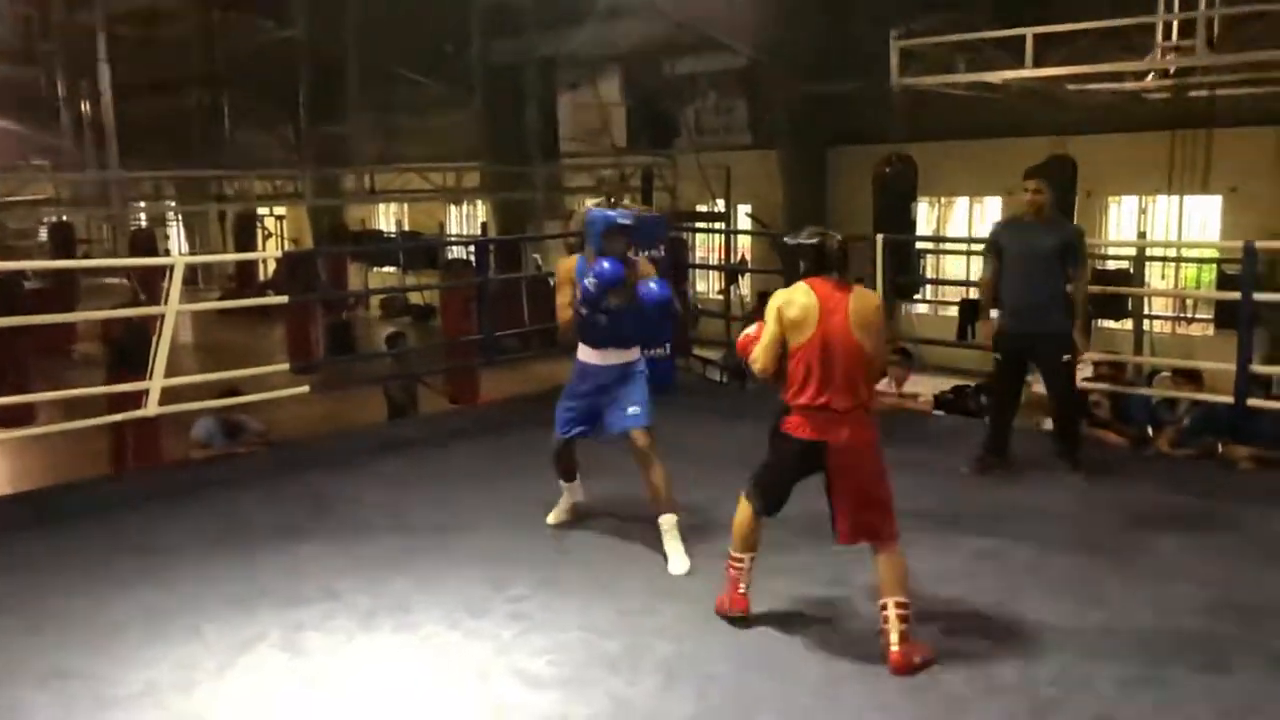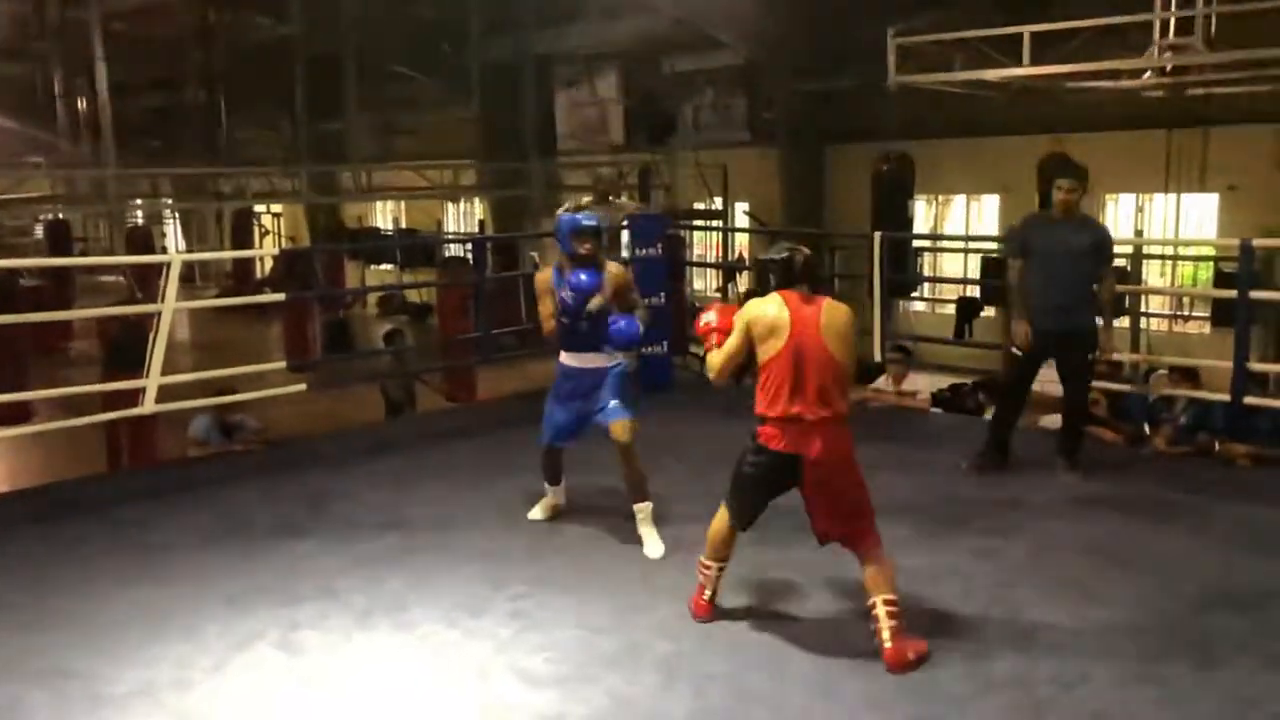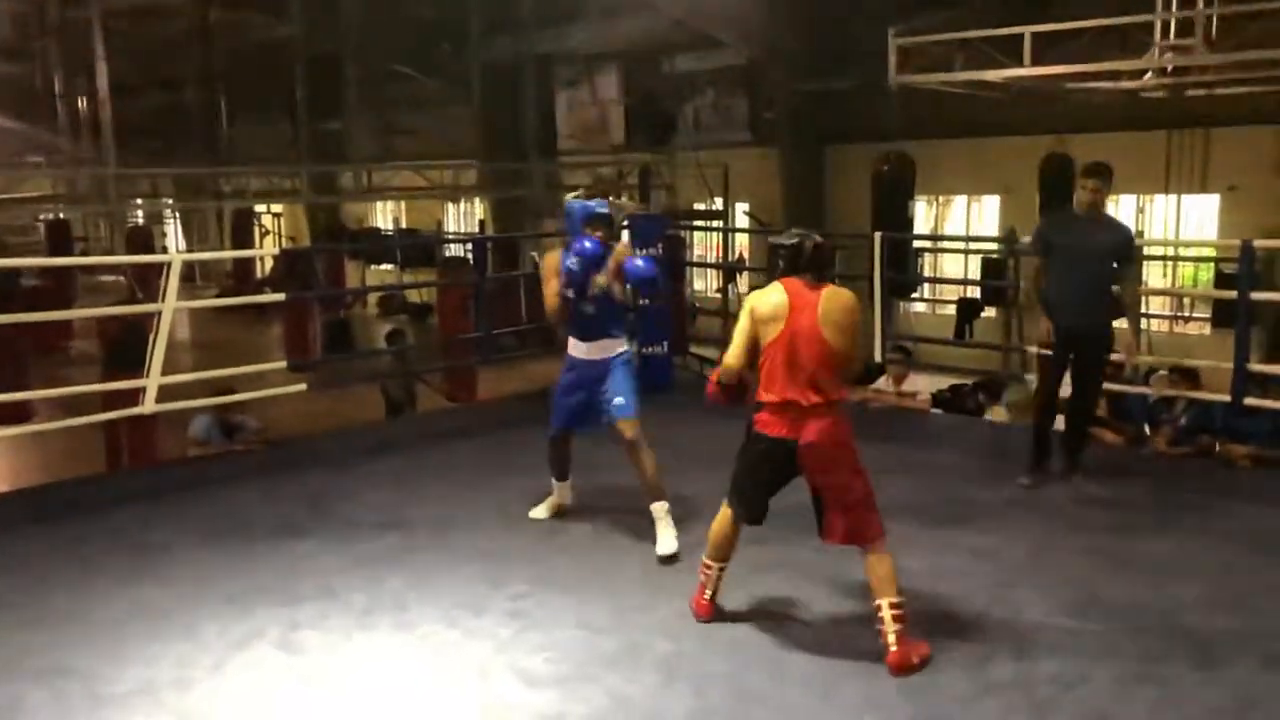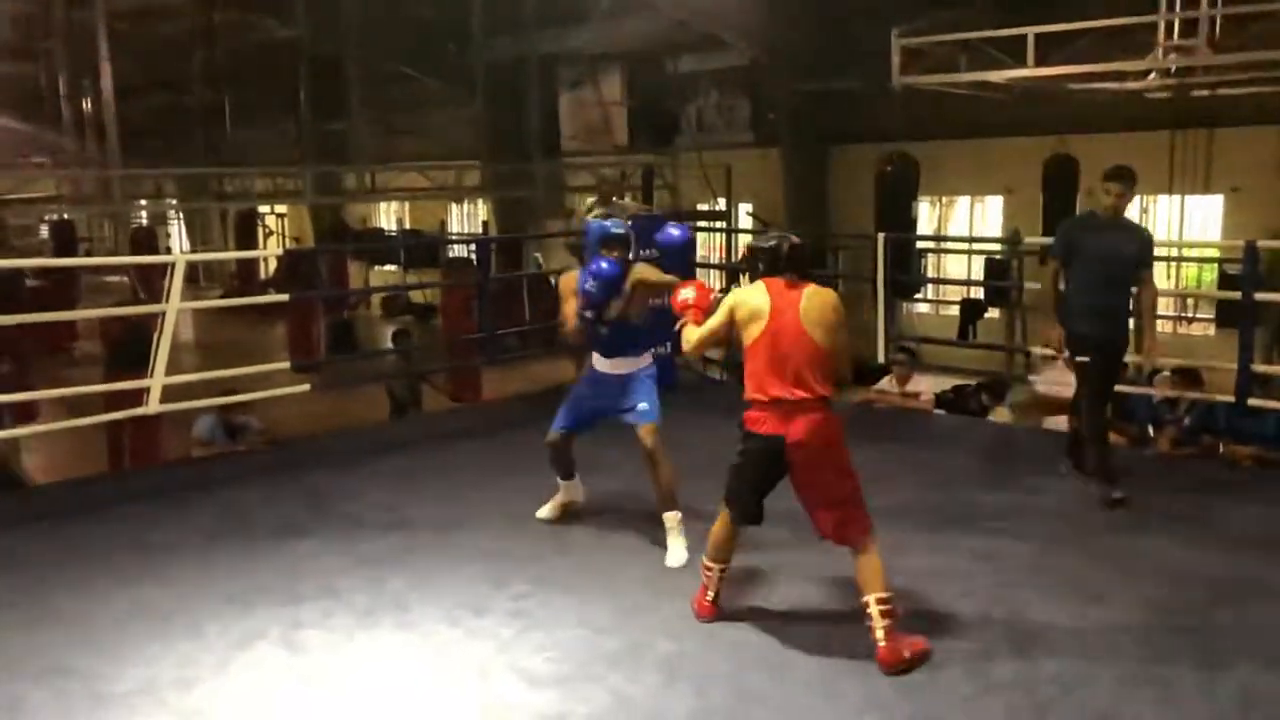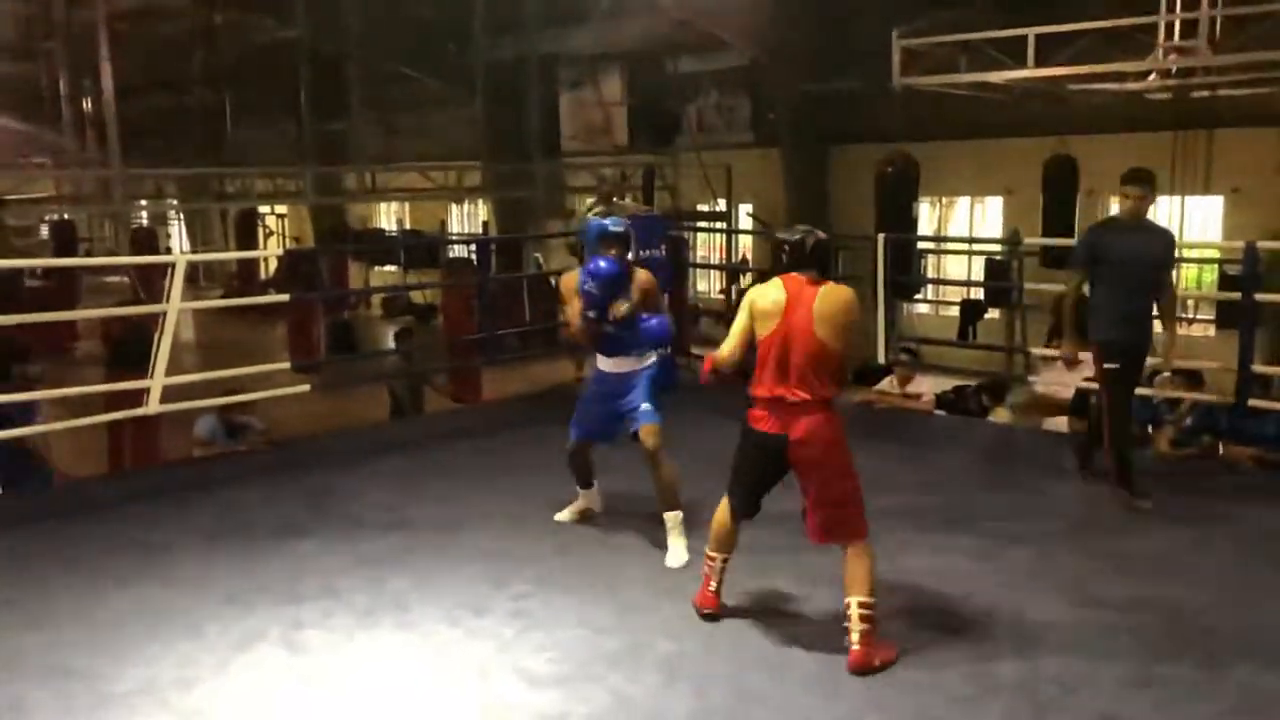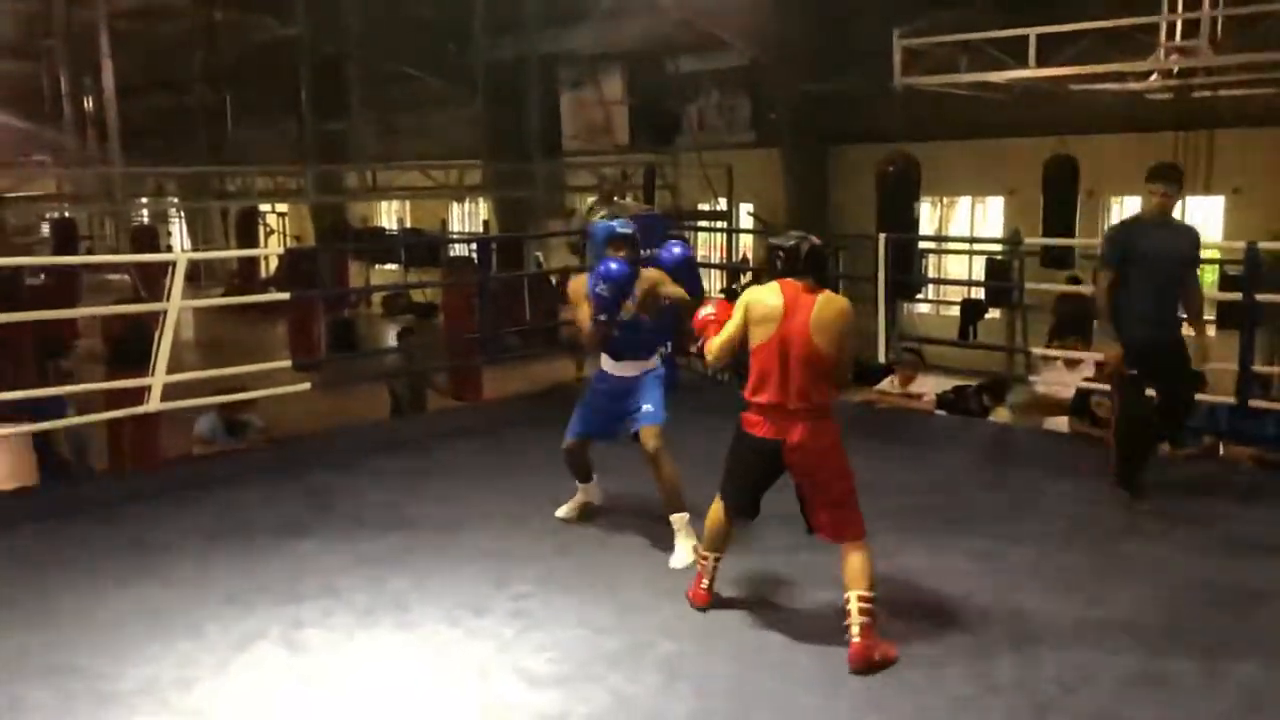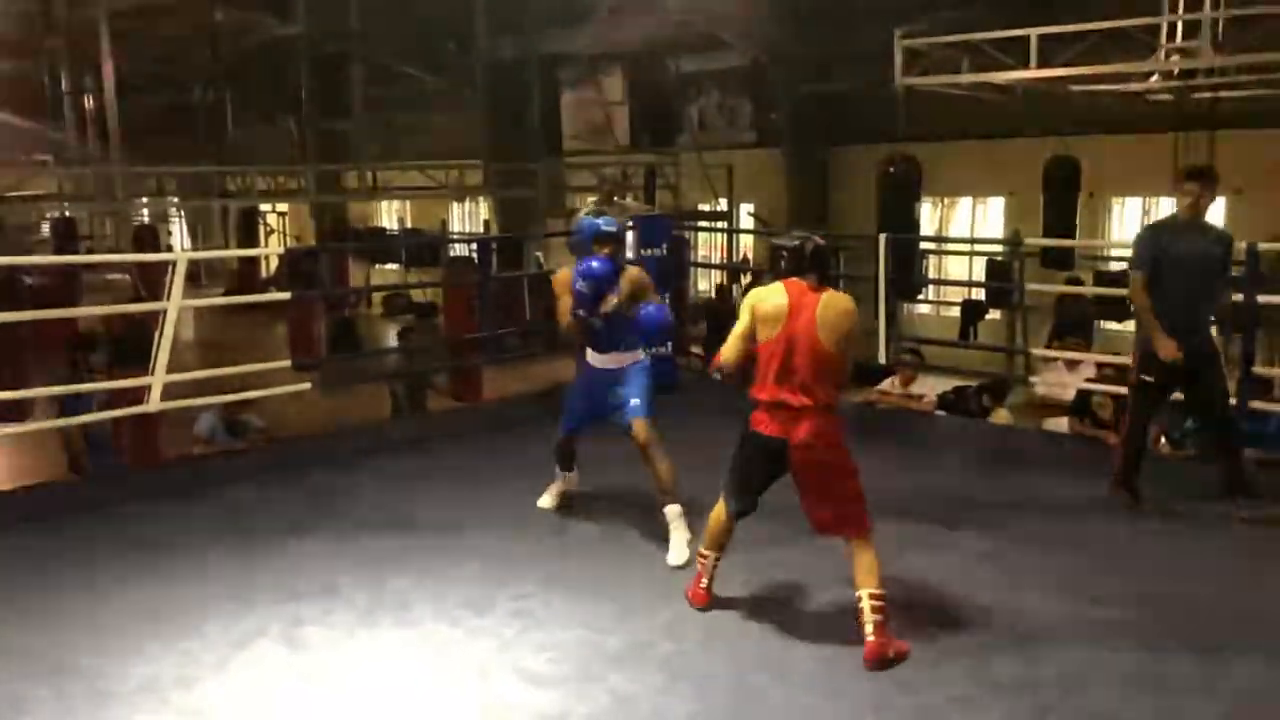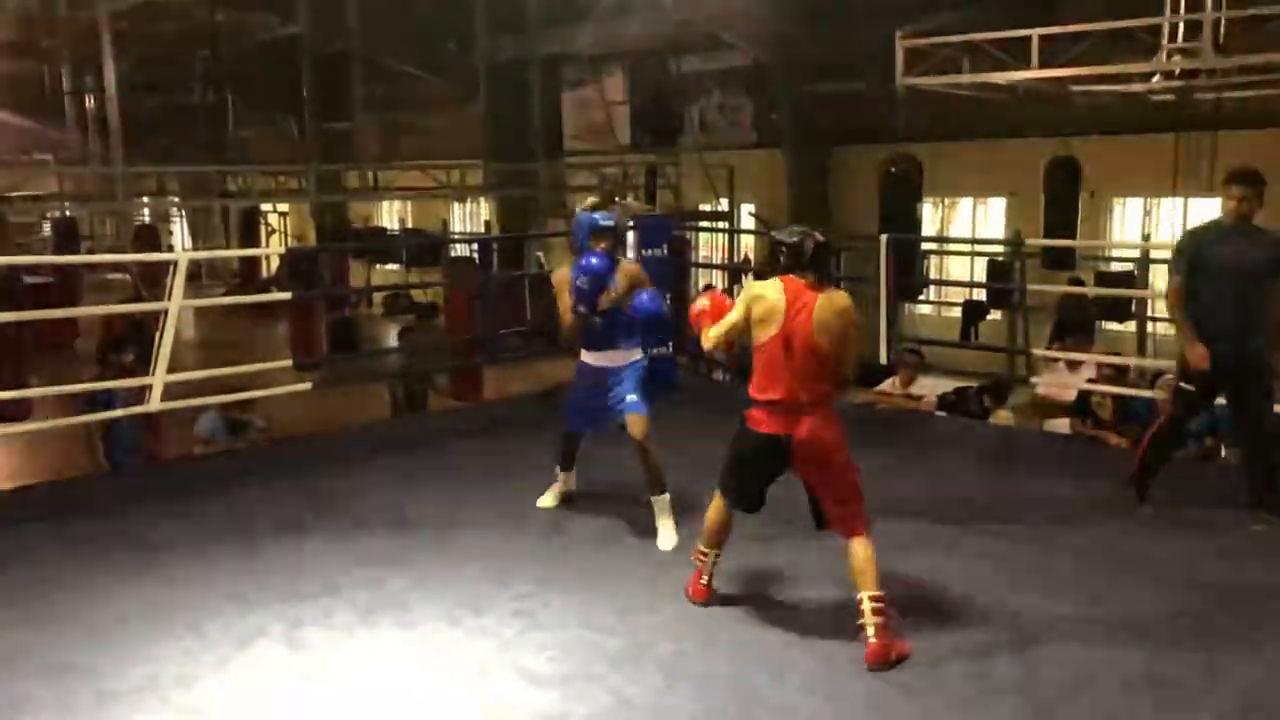
dt=0.2s
person 1, frame 1
left shoulder: (786, 300)
right shoulder: (870, 303)
left elbow: (763, 368)
right elbow: (877, 369)
left wrist: (752, 345)
left hip: (801, 429)
right hip: (855, 431)
left knee: (754, 500)
right knee: (884, 537)
left ankle: (736, 594)
right ankle: (898, 643)
person 1, frame 2
left shoulder: (757, 311)
right shoulder: (842, 315)
left elbow: (717, 373)
right elbow: (842, 376)
left wrist: (713, 341)
left hip: (776, 441)
right hip: (830, 442)
left knee: (730, 512)
right knee: (867, 543)
left ankle: (704, 597)
right ankle: (893, 641)
person 1, frame 3
left shoulder: (760, 300)
right shoulder: (846, 303)
left elbow: (733, 369)
right elbow: (849, 366)
left wrist: (719, 383)
left hip: (772, 429)
right hip: (827, 431)
left knee: (733, 509)
right knee: (870, 537)
left ankle: (705, 597)
right ankle: (897, 643)
person 1, frame 4
left shoulder: (742, 299)
right shoulder: (828, 301)
left elbow: (694, 343)
right elbow: (842, 371)
left wrist: (690, 318)
left hip: (763, 427)
right hip: (815, 427)
left knee: (731, 513)
right knee: (859, 534)
left ankle: (707, 598)
right ankle: (888, 640)
person 1, frame 5
left shoulder: (760, 294)
right shoulder: (844, 300)
left elbow: (726, 358)
right elbow: (846, 368)
left wrist: (713, 365)
left hip: (765, 423)
right hip: (818, 427)
left knee: (733, 504)
right knee: (854, 536)
left ankle: (709, 592)
right ankle: (863, 643)
person 1, frame 6
left shoulder: (755, 298)
right shoulder: (839, 309)
left elbow: (714, 356)
right elbow: (842, 375)
left wrist: (709, 329)
left hip: (760, 427)
right hip: (814, 431)
left knee: (727, 503)
right knee: (851, 536)
left ankle: (702, 586)
right ankle: (863, 639)
person 1, frame 7
left shoulder: (760, 298)
right shoulder: (843, 307)
left elbow: (728, 362)
right elbow: (843, 374)
left hip: (767, 426)
right hip: (819, 430)
left knee: (729, 505)
right knee: (858, 532)
left ankle: (701, 586)
right ankle: (876, 637)
person 1, frame 8
left shoulder: (758, 294)
right shoulder: (841, 305)
left elbow: (712, 343)
right elbow: (847, 373)
left wrist: (706, 321)
left hip: (765, 424)
right hip: (818, 428)
left knee: (725, 498)
right knee: (856, 530)
left ankle: (701, 581)
right ankle: (878, 638)
person 2, frame 1
left shoulder: (640, 269)
right shoulder: (570, 268)
left elbow: (665, 314)
right elbow: (564, 325)
left wrist: (661, 306)
right wrist: (586, 298)
left hip: (627, 369)
right hip: (588, 368)
left knee: (643, 445)
right knee: (561, 442)
left ankle: (671, 535)
right ankle: (571, 495)
person 2, frame 2
left shoulder: (615, 273)
right shoulder: (547, 278)
left elbow: (637, 309)
right elbow: (549, 332)
left wrist: (634, 328)
right wrist: (567, 310)
left hip: (609, 370)
right hip: (571, 371)
left knee: (624, 439)
right knee: (551, 443)
left ankle: (646, 522)
right ankle: (553, 496)
person 2, frame 3
left shoulder: (619, 255)
right shoulder: (554, 262)
left elbow: (648, 285)
right elbow: (554, 314)
left wrist: (646, 279)
right wrist: (572, 281)
left hip: (614, 360)
right hip: (578, 361)
left knee: (631, 435)
right knee: (558, 434)
left ankle: (663, 521)
right ankle: (560, 494)
person 2, frame 4
left shoulder: (639, 274)
right shoulder: (573, 282)
left elbow: (678, 287)
right elbow: (574, 335)
right wrist: (590, 303)
left hip: (636, 373)
right hip: (599, 373)
left knee: (650, 443)
right knee: (555, 439)
left ankle: (674, 531)
right ankle: (569, 493)
person 2, frame 5
left shoulder: (642, 281)
right shoulder: (572, 282)
left elbow: (663, 320)
right elbow: (580, 336)
left wrist: (662, 328)
right wrist: (592, 303)
left hip: (641, 374)
right hip: (604, 374)
left knee: (651, 444)
right knee: (576, 447)
left ankle: (675, 531)
right ankle: (587, 499)
person 2, frame 6
left shoulder: (650, 279)
right shoulder: (580, 286)
left elbow: (689, 303)
right elbow: (591, 340)
left wrist: (686, 275)
right wrist: (602, 305)
left hip: (645, 376)
right hip: (608, 375)
left knee: (653, 446)
right knee: (572, 446)
left ankle: (683, 533)
right ankle: (588, 493)
person 2, frame 7
left shoulder: (633, 276)
right shoulder: (566, 279)
left elbow: (658, 309)
right elbow: (570, 332)
left wrist: (658, 321)
right wrist: (583, 301)
left hip: (630, 368)
right hip: (593, 368)
left knee: (644, 437)
right knee: (563, 436)
left ankle: (678, 526)
right ankle: (564, 481)
person 2, frame 8
left shoulder: (629, 271)
right shoulder: (565, 277)
left elbow: (654, 303)
right elbow: (570, 332)
left wrist: (652, 309)
right wrist: (583, 298)
left hip: (627, 367)
right hip: (590, 368)
left knee: (639, 435)
right knee: (569, 433)
left ankle: (663, 514)
right ankle: (564, 481)
person 3, frame 1
left shoulder: (1067, 233)
right shoulder: (1003, 230)
left elbow: (1079, 281)
right elbow: (990, 276)
left wrist: (1079, 328)
right wrist: (986, 317)
left hip: (1054, 330)
right hip: (1012, 328)
left knee: (1064, 396)
right knee: (1003, 394)
left ankle: (1072, 460)
right ankle: (993, 453)
person 3, frame 2
left shoulder: (1096, 233)
right shoulder: (1029, 227)
left elbow: (1106, 282)
right elbow: (1015, 274)
left wrist: (1106, 328)
right wrist: (1019, 319)
left hip: (1078, 329)
right hip: (1036, 325)
left knee: (1076, 397)
right knee: (1013, 390)
left ankle: (1069, 457)
right ankle: (995, 452)
person 3, frame 3
left shoulder: (1119, 234)
right shoulder: (1052, 225)
left elbow: (1129, 282)
right elbow: (1035, 273)
left wrist: (1133, 329)
right wrist: (1041, 315)
left hip: (1097, 328)
right hip: (1058, 324)
left knee: (1084, 398)
right knee: (1046, 393)
left ankle: (1072, 459)
right ankle: (1039, 462)
person 3, frame 4
left shoulder: (1140, 237)
right shoulder: (1074, 229)
left elbow: (1146, 285)
right elbow: (1053, 277)
left wrist: (1148, 332)
right wrist: (1056, 322)
left hip: (1116, 331)
right hip: (1080, 329)
left knee: (1096, 401)
right knee: (1091, 402)
left ankle: (1076, 456)
right ankle: (1105, 477)
person 3, frame 5
left shoulder: (1163, 239)
right shoulder: (1097, 235)
left elbow: (1166, 289)
right elbow: (1074, 287)
left wrist: (1169, 332)
right wrist: (1069, 336)
left hip: (1140, 336)
right hip: (1108, 335)
left knee: (1116, 406)
right knee: (1117, 410)
right ankle: (1126, 481)
person 3, frame 6
left shoulder: (1188, 237)
right shoulder: (1122, 234)
left elbow: (1191, 288)
right elbow: (1104, 288)
left wrist: (1200, 333)
right wrist: (1111, 339)
left hip: (1169, 338)
right hip: (1131, 339)
left knee: (1182, 405)
right knee: (1130, 411)
left ankle: (1134, 460)
right ankle: (1126, 480)
person 3, frame 7
left shoulder: (1221, 241)
right shoulder: (1153, 236)
left elbow: (1222, 293)
right elbow: (1137, 289)
right wrist: (1158, 337)
left hip: (1200, 344)
right hip: (1158, 344)
left knee: (1221, 418)
right knee: (1140, 417)
left ankle: (1239, 492)
right ankle: (1124, 482)
person 3, frame 8
right shoulder: (1195, 241)
right elbow: (1175, 293)
right wrist: (1189, 342)
left hip: (1250, 356)
right hip: (1202, 352)
right knee: (1176, 422)
right ankle: (1140, 479)
